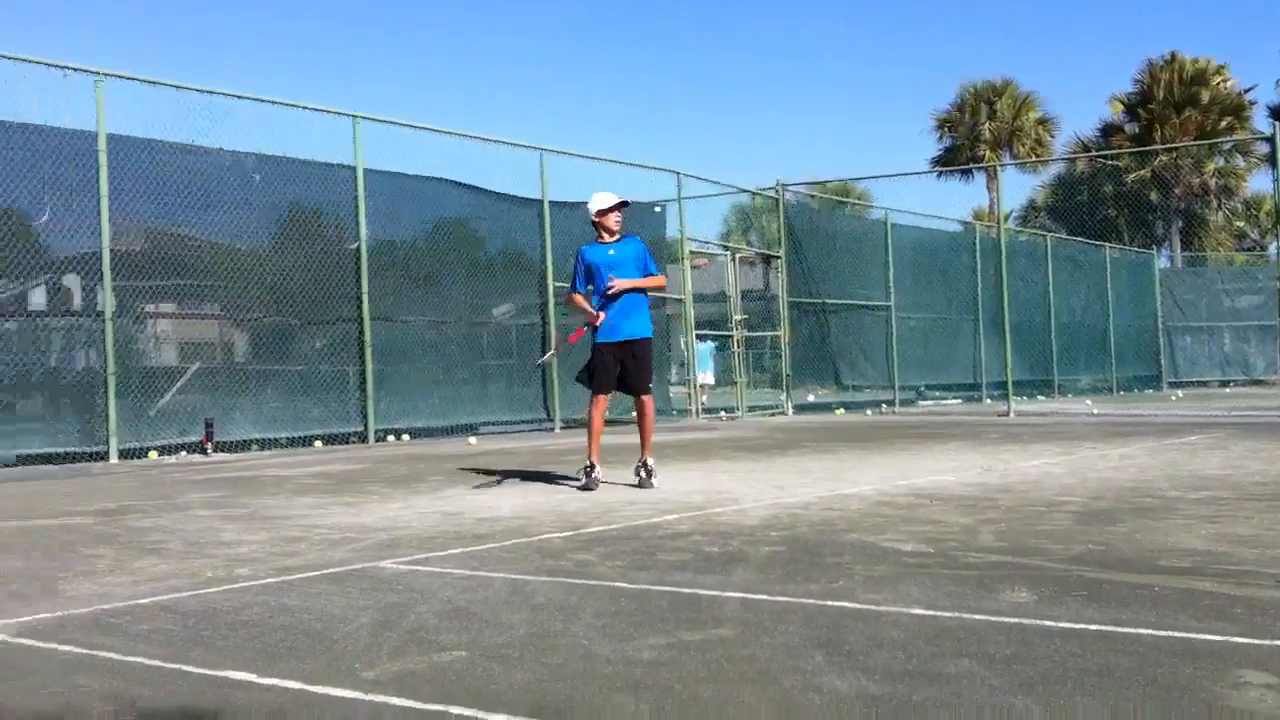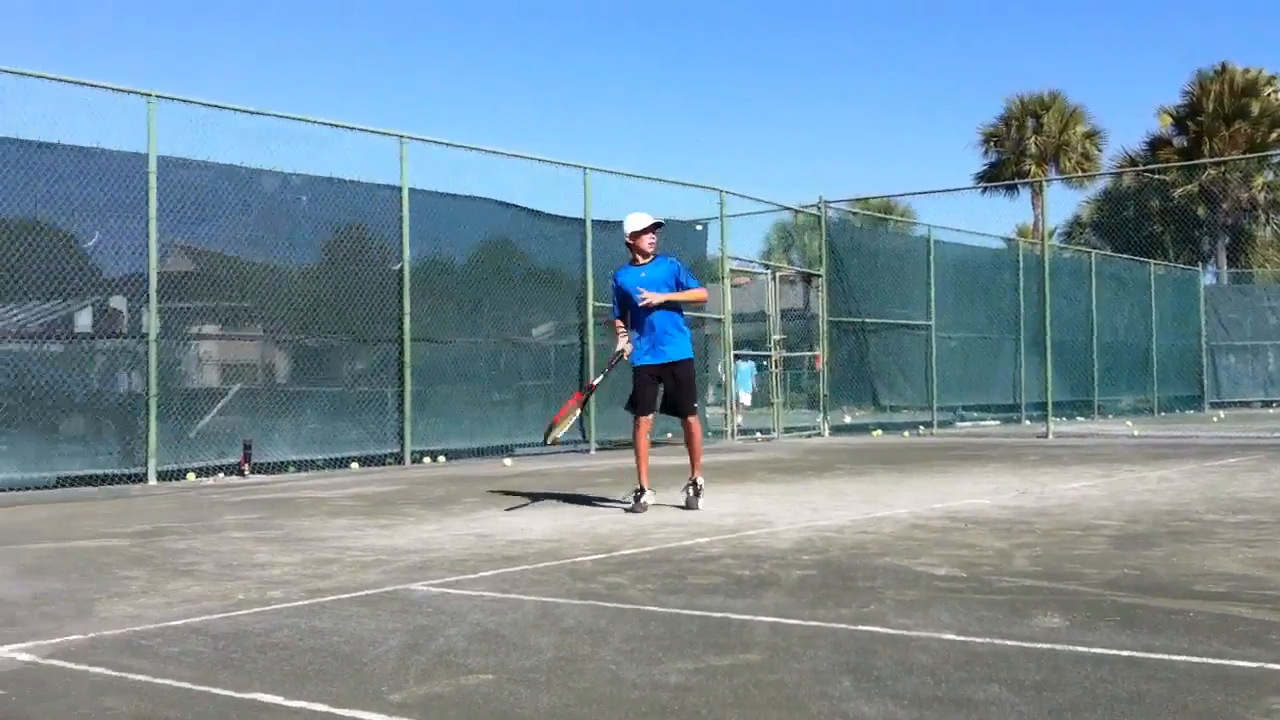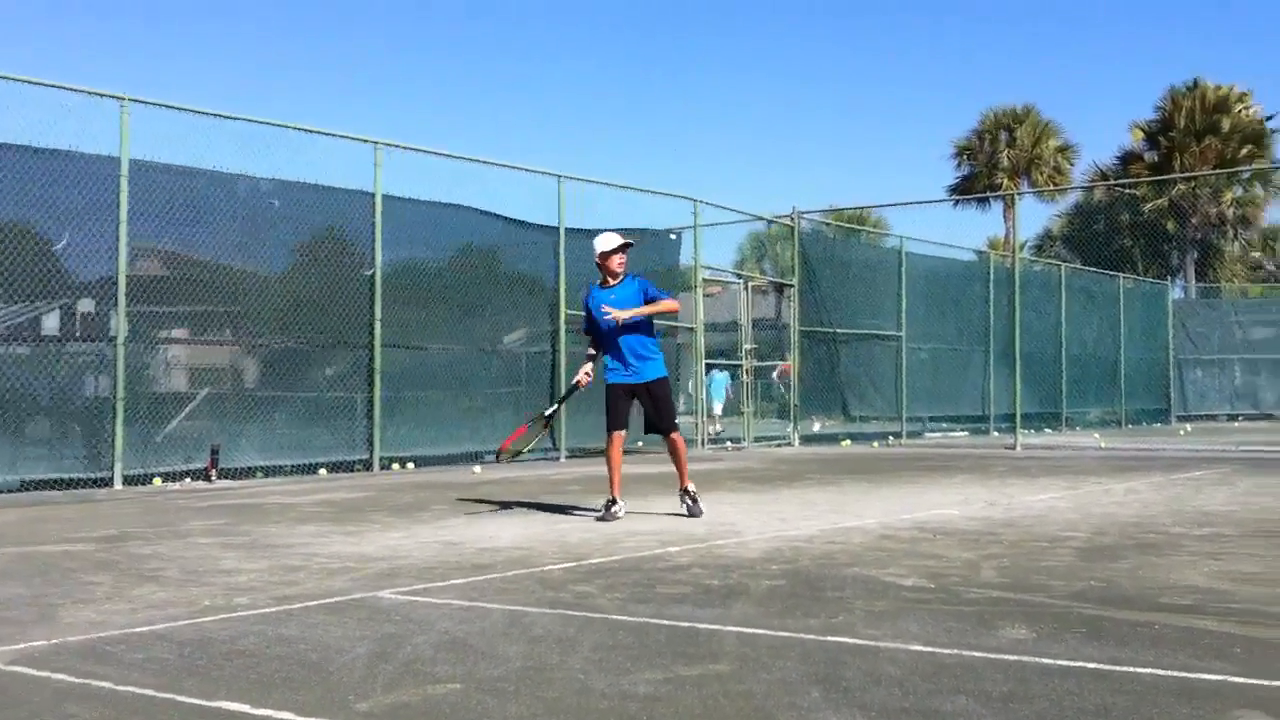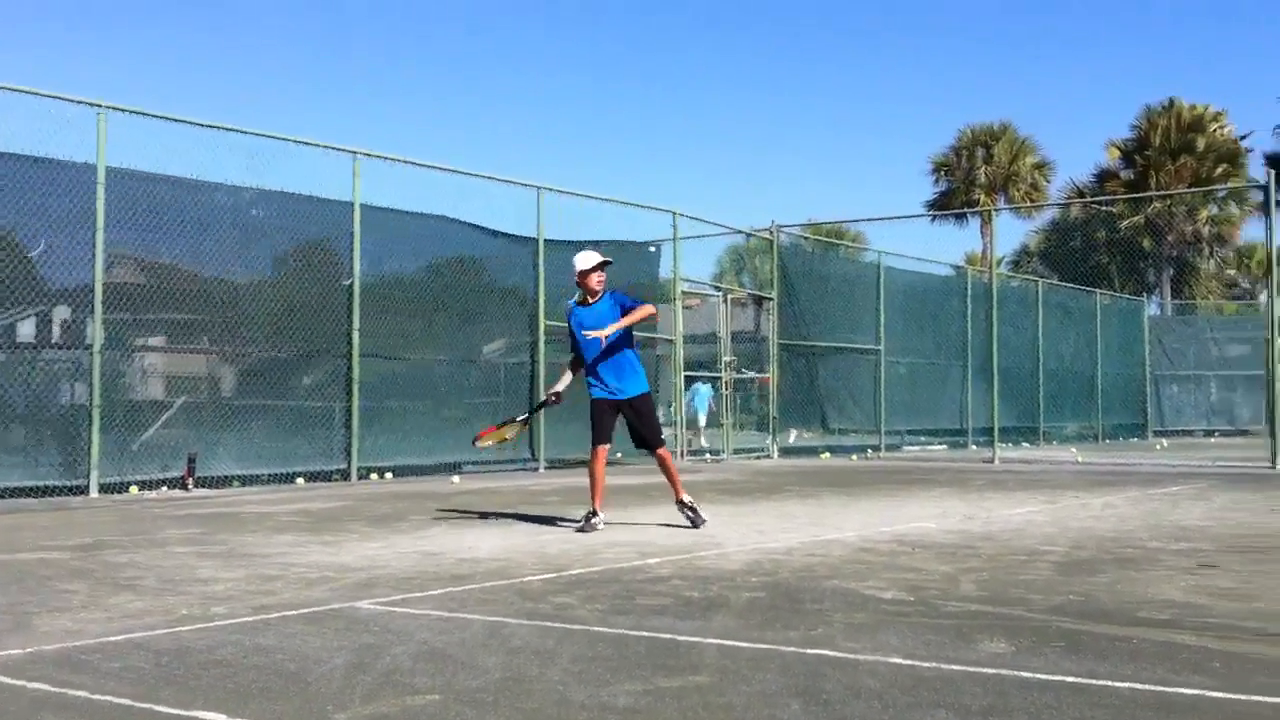
dt=0.1s
person 1, frame 1
left shoulder: (635, 244)
right shoulder: (586, 253)
left elbow: (660, 280)
right elbow: (574, 294)
left wrist: (628, 283)
right wrist: (589, 311)
left hip: (638, 334)
right hip: (605, 335)
left knee: (644, 397)
right knee: (600, 398)
left ankle: (645, 462)
right ankle: (592, 464)
person 1, frame 2
left shoulder: (669, 264)
right shoulder: (621, 275)
left elbow: (702, 294)
right elbow: (619, 317)
left wrist: (664, 296)
right wrist: (623, 338)
left hip: (678, 354)
right hip: (644, 358)
left knee: (690, 417)
right knee: (642, 420)
left ankle: (695, 480)
right ankle: (643, 488)
person 1, frame 3
left shoulder: (638, 284)
right shoulder: (592, 296)
left elbow: (673, 304)
right elbow: (594, 339)
left wrist: (631, 312)
right wrist: (588, 364)
left hip: (652, 372)
right hip: (617, 376)
left knee: (672, 433)
right knee: (616, 435)
left ankle: (687, 489)
right ankle: (615, 500)
person 1, frame 4
left shoulder: (616, 300)
right shoulder: (574, 313)
left elbow: (649, 308)
left wrist: (612, 327)
right wrist: (562, 383)
left hip: (635, 388)
right hip: (601, 393)
left knee: (659, 449)
right knee: (599, 449)
left ankle: (683, 500)
right ankle: (596, 511)
